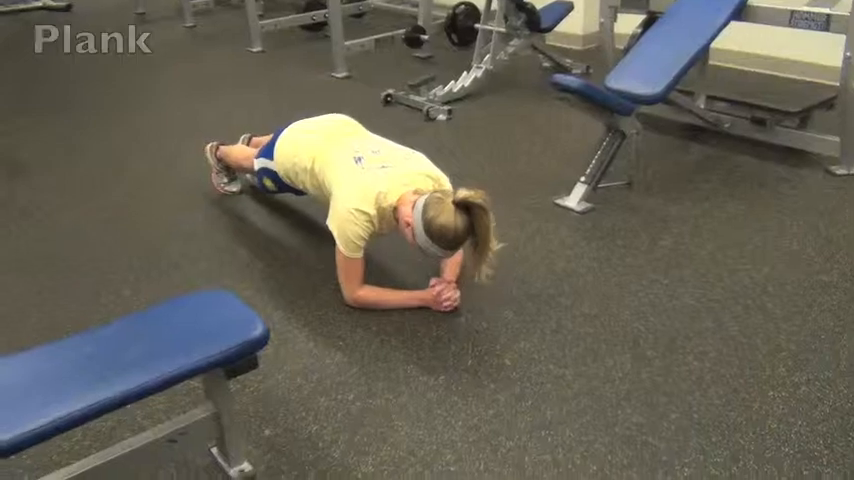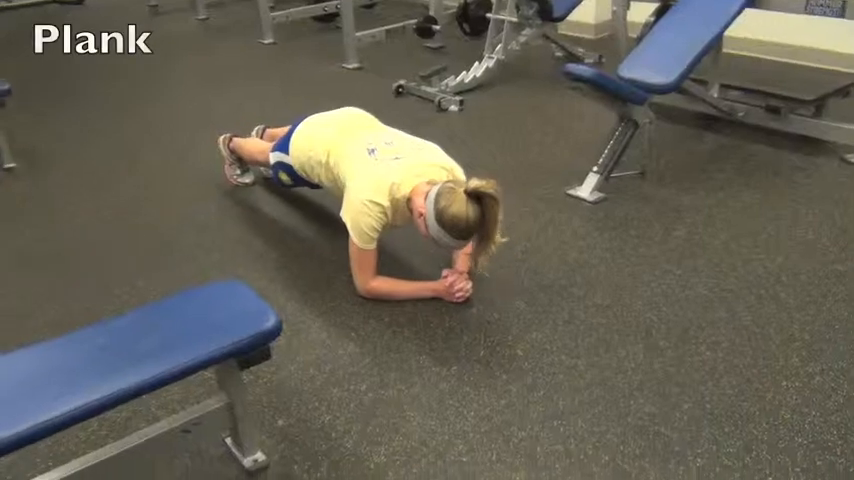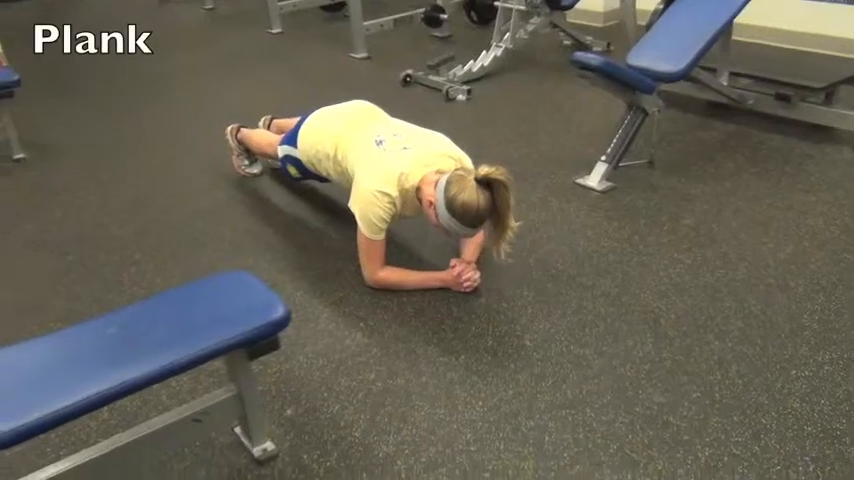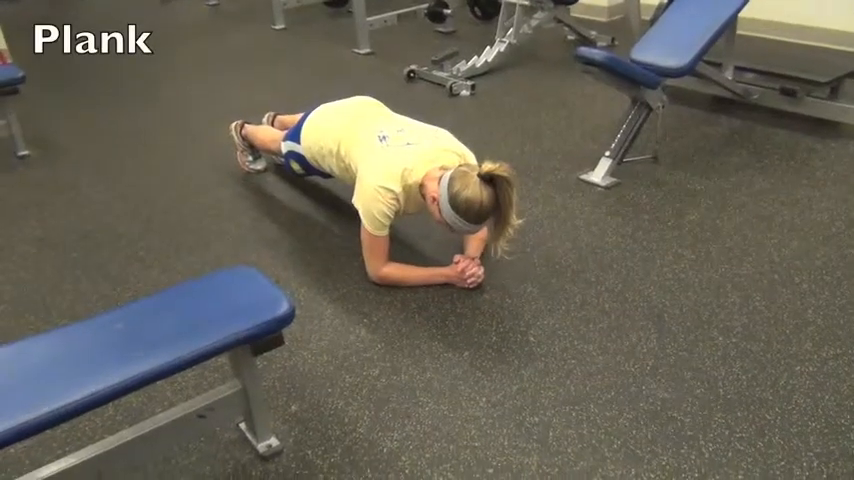
dt=0.3s
person 1, frame 1
left shoulder: (437, 185)
right shoulder: (358, 209)
left elbow: (453, 247)
right elbow: (353, 294)
left wrist: (448, 281)
right wrist: (425, 298)
left hip: (336, 130)
right hip: (292, 150)
right knee: (256, 165)
left ankle: (251, 142)
right ankle: (219, 154)
person 1, frame 2
left shoulder: (450, 175)
right shoulder: (371, 201)
left elbow: (466, 236)
right elbow: (366, 285)
left wrist: (460, 273)
right wrist: (438, 289)
left hip: (352, 122)
right hip: (308, 144)
right knee: (272, 157)
left ankle: (265, 133)
right ankle: (232, 145)
person 1, frame 3
left shoulder: (459, 166)
right shoulder: (379, 191)
left elbow: (475, 227)
right elbow: (373, 275)
left wrist: (468, 262)
right wrist: (445, 279)
left hip: (359, 116)
right hip: (315, 138)
right knee: (278, 149)
left ankle: (272, 124)
right ankle: (240, 136)
person 1, frame 4
left shoulder: (462, 161)
right shoulder: (383, 188)
left elbow: (478, 224)
right elbow: (377, 271)
left wrist: (472, 258)
right wrist: (449, 275)
left hip: (363, 112)
right hip: (318, 133)
right knee: (282, 146)
left ankle: (276, 120)
right ankle: (244, 132)
